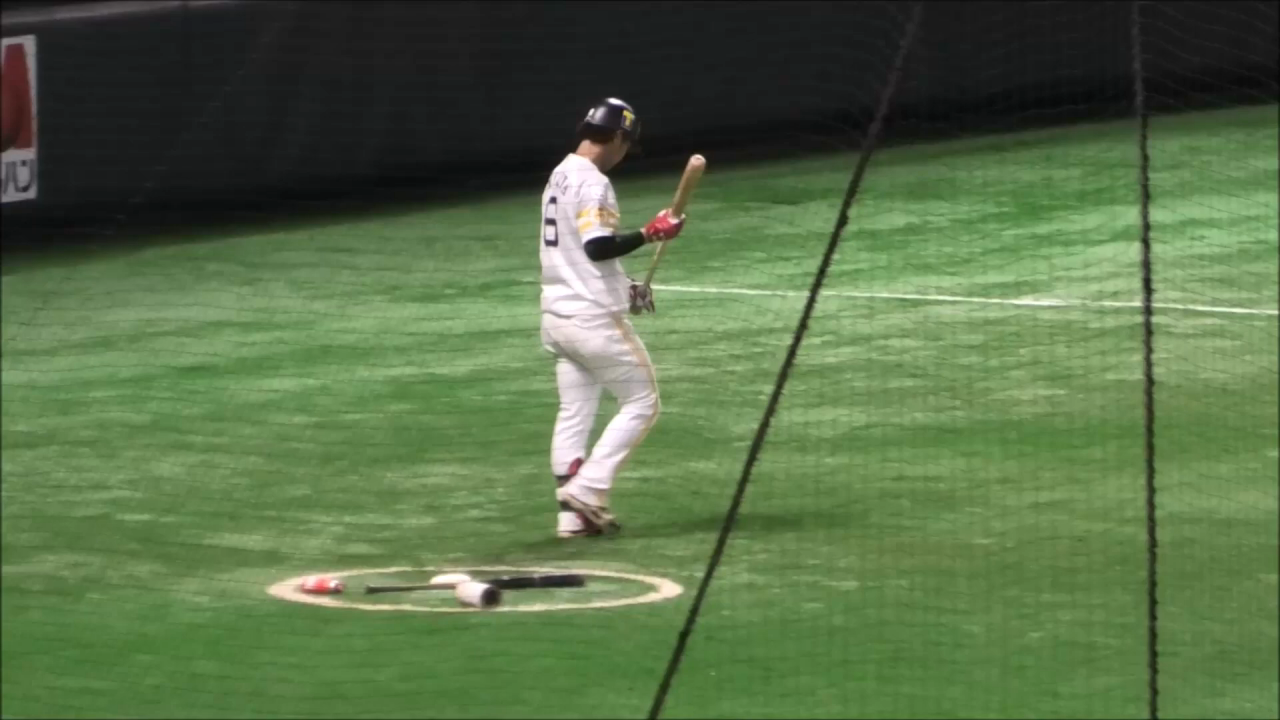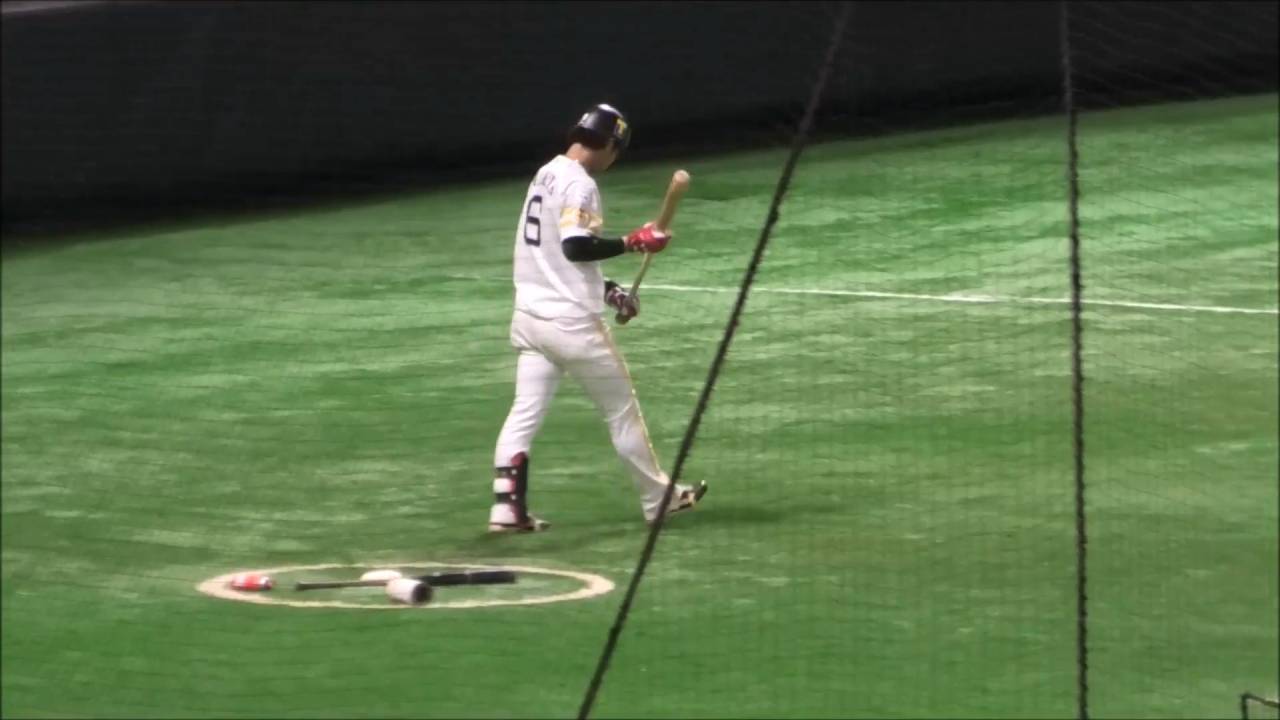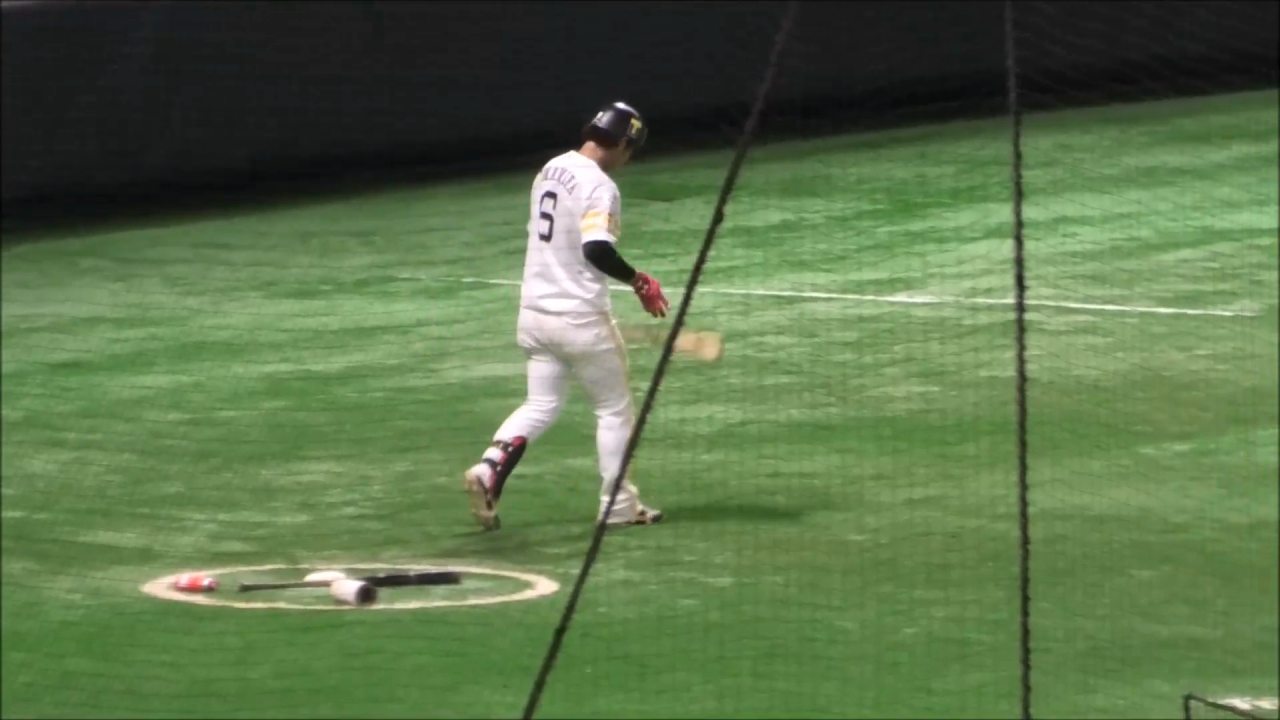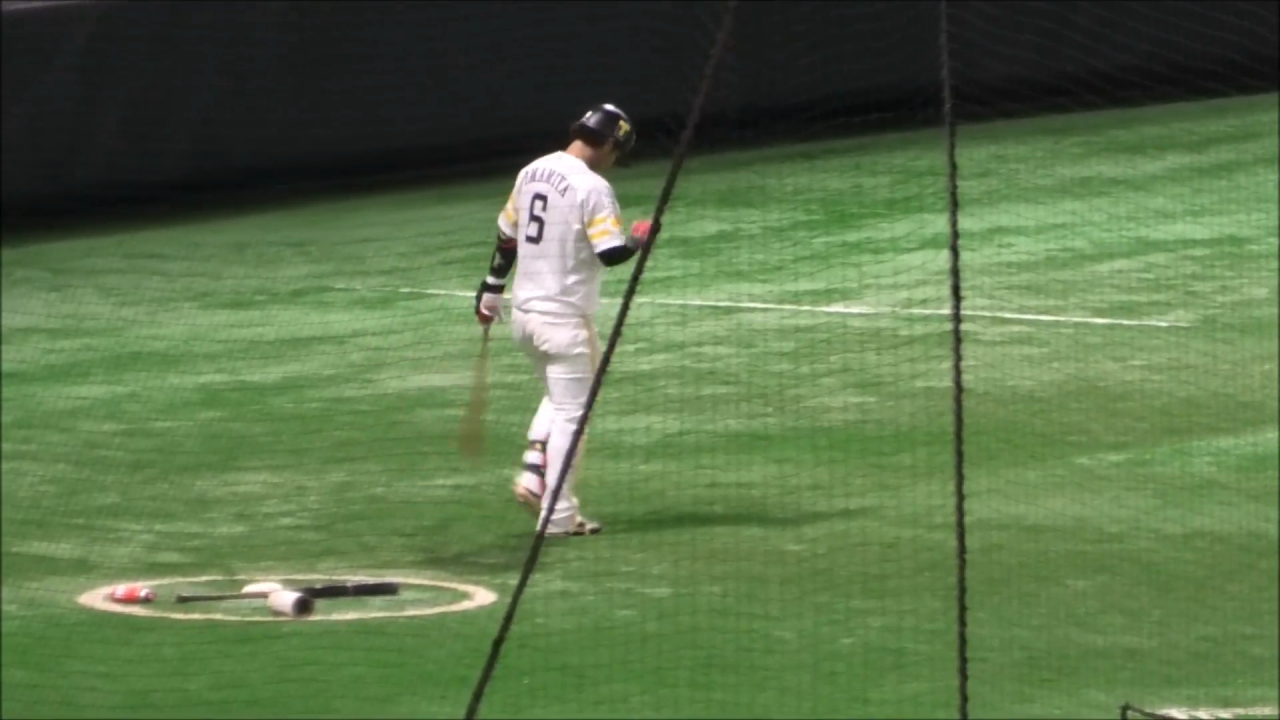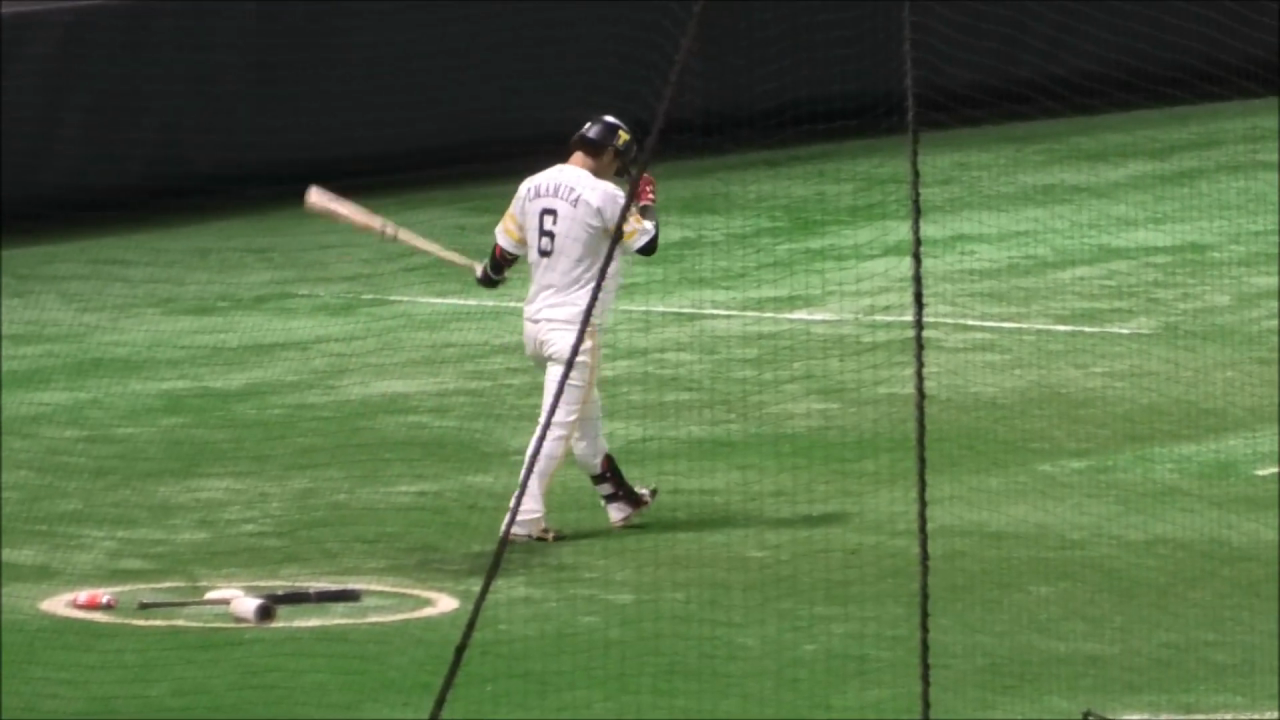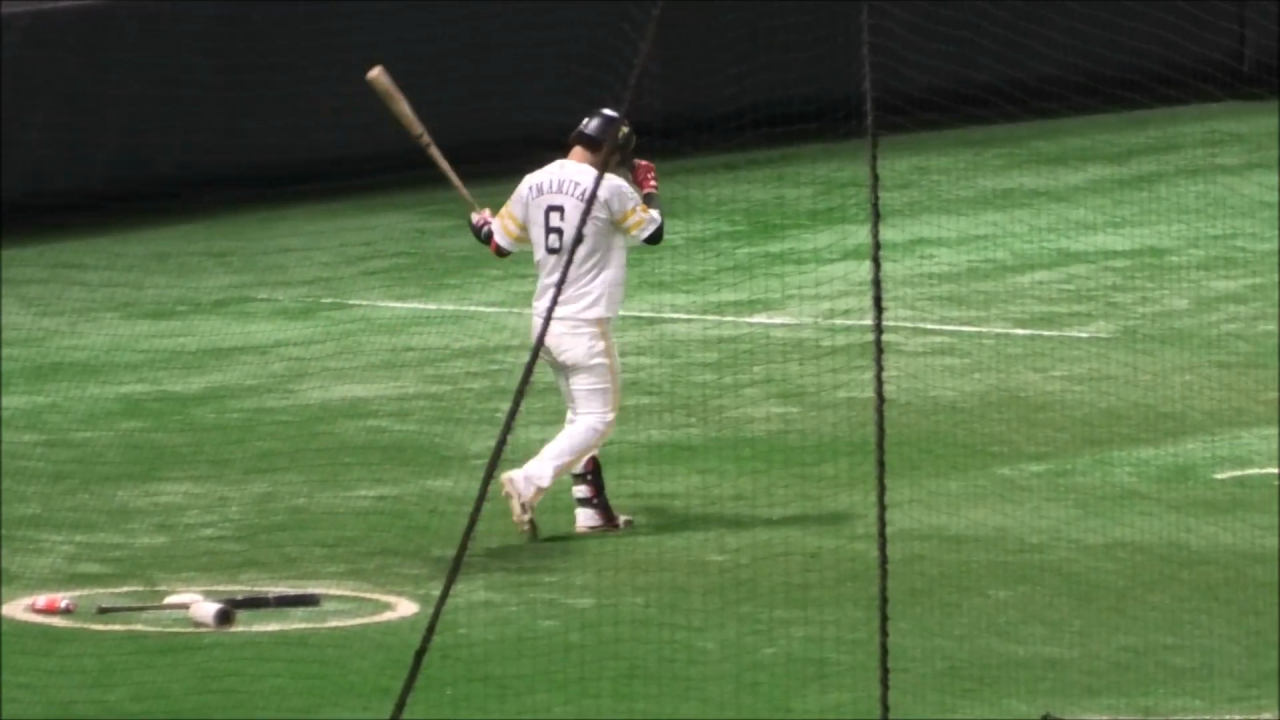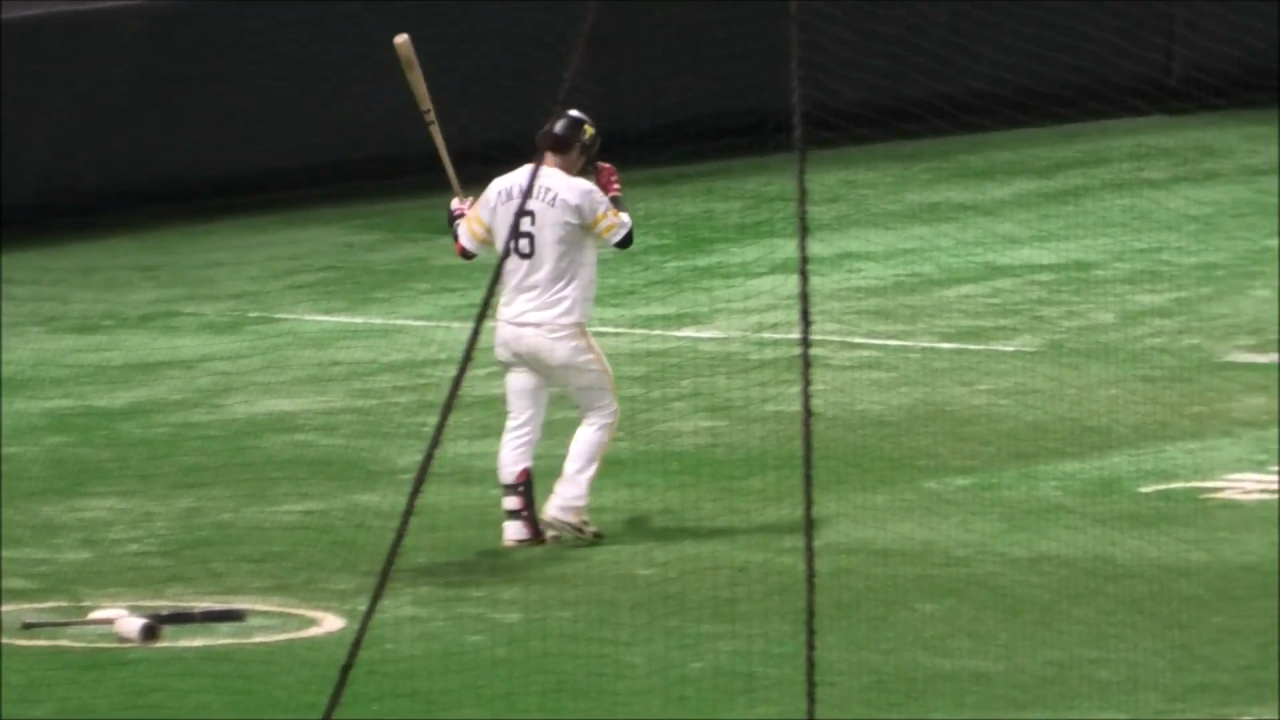
dt=0.2s
person 1, frame 1
left shoulder: (560, 175)
right shoulder: (593, 182)
right elbow: (598, 247)
left wrist: (623, 286)
right wrist: (650, 232)
left hip: (556, 317)
right hip: (594, 321)
left knee: (573, 415)
right knee: (642, 404)
right ankle: (586, 489)
person 1, frame 2
left shoulder: (547, 174)
right shoulder: (579, 185)
right elbow: (577, 247)
left wrist: (604, 289)
right wrist: (632, 240)
left hip: (529, 316)
right hip: (573, 323)
left knee: (526, 413)
right knee: (622, 411)
right ankle: (659, 497)
person 1, frame 3
left shoulder: (550, 170)
right shoulder: (599, 186)
right elbow: (598, 251)
right wrist: (640, 282)
left hip: (535, 311)
right hip: (580, 317)
left knee: (541, 406)
right knee: (614, 408)
left ankle: (490, 472)
right ankle: (619, 505)
person 1, frame 4
left shoulder: (532, 171)
right shoulder: (592, 188)
left elbow: (506, 236)
right elbow: (611, 253)
left wrist: (491, 289)
right wrist: (639, 237)
left hip: (523, 311)
right hip: (564, 318)
left knee: (557, 402)
right knee: (568, 415)
left ankle: (533, 477)
right ankle: (555, 514)
person 1, frame 5
left shoulder: (532, 187)
right shoulder: (604, 196)
left elbow: (504, 250)
right elbow: (647, 244)
left wrist: (489, 274)
right wrist: (647, 201)
left hip: (537, 322)
right hip: (572, 328)
left knee: (586, 414)
right knee: (560, 423)
left ankle: (619, 499)
right ankle: (526, 516)
person 1, frame 6
left shoulder: (532, 184)
right shoulder: (611, 188)
left elbow: (501, 244)
right elbow: (653, 233)
left wrist: (481, 226)
right wrist: (648, 188)
left hip: (547, 322)
right hip: (584, 325)
left knee: (580, 413)
right knee: (595, 419)
left ankle: (592, 510)
right ankle: (528, 481)
person 1, frame 7
left shoulder: (500, 188)
right shoulder: (581, 193)
left elbow: (466, 246)
right elbow: (623, 237)
left wrist: (458, 214)
right wrist: (612, 190)
left hip: (510, 328)
right hip: (557, 331)
left knee: (521, 426)
right knee: (601, 412)
left ankle: (519, 521)
right ankle: (566, 504)
